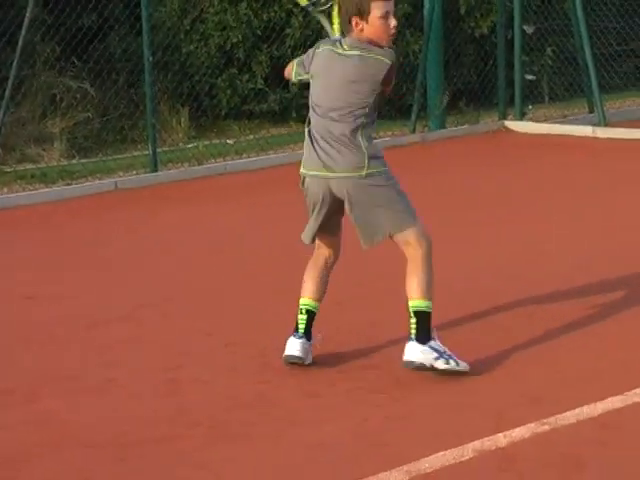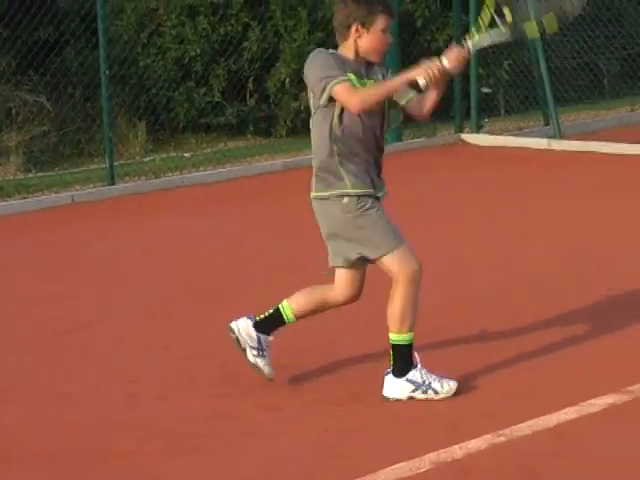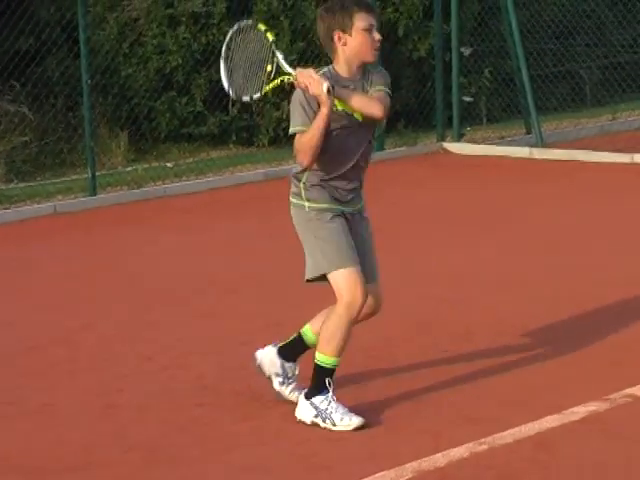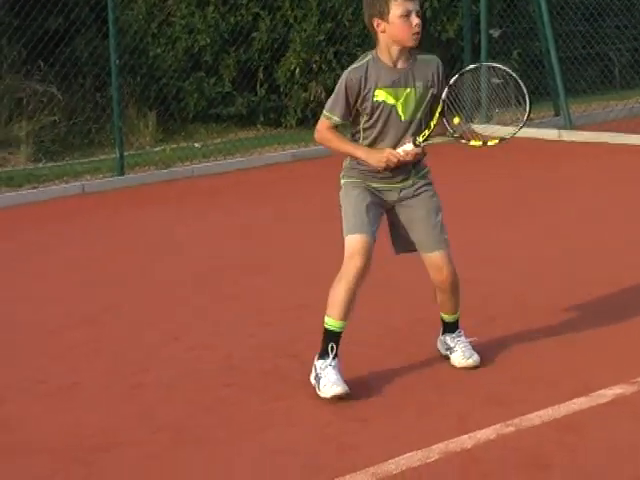
dt=0.4s
person 1, frame 1
left shoulder: (323, 50)
right shoulder: (383, 61)
left elbow: (290, 73)
left hip: (315, 170)
right hip: (360, 169)
left knee: (325, 252)
right knee: (417, 247)
left ankle: (300, 338)
right ankle: (422, 343)
person 1, frame 2
left shoulder: (377, 71)
right shoulder: (320, 62)
left elbow: (421, 109)
right elbow: (357, 103)
left wrist: (444, 71)
right wrist: (413, 74)
left hip: (361, 191)
right hip: (342, 193)
left knee: (346, 289)
right knee: (407, 271)
left ankle: (259, 325)
right ankle: (402, 373)
person 1, frame 3
left shoulder: (370, 81)
right shoulder: (307, 90)
left elbow: (379, 112)
right elbow: (306, 157)
left wrist: (331, 92)
right wrist: (324, 105)
left hip: (350, 204)
right hip: (315, 204)
left knee: (369, 302)
right knee: (354, 295)
left ankle: (282, 356)
right ankle: (317, 396)
person 1, frame 4
left shoulder: (432, 67)
right shoulder: (357, 76)
right elbow: (323, 132)
left wrist: (418, 146)
right wrist: (369, 155)
left hip: (413, 183)
right hip: (363, 182)
left knee: (443, 271)
right knee: (356, 261)
left ankle: (450, 335)
right ankle: (326, 359)
